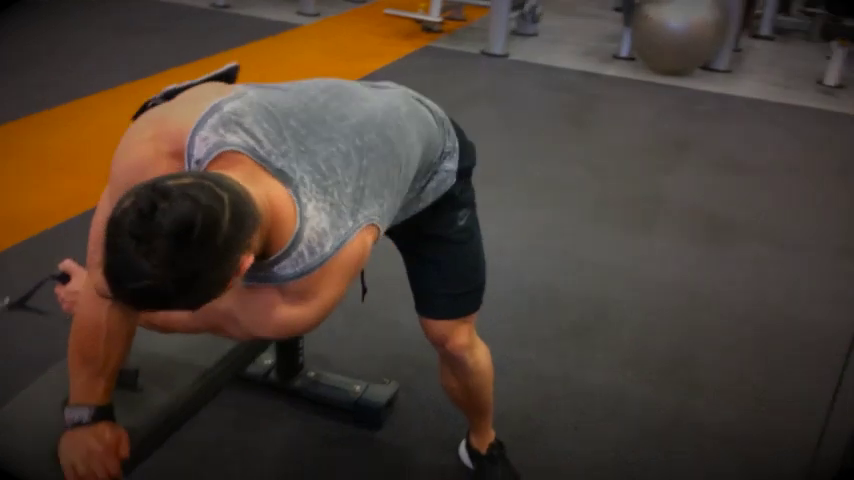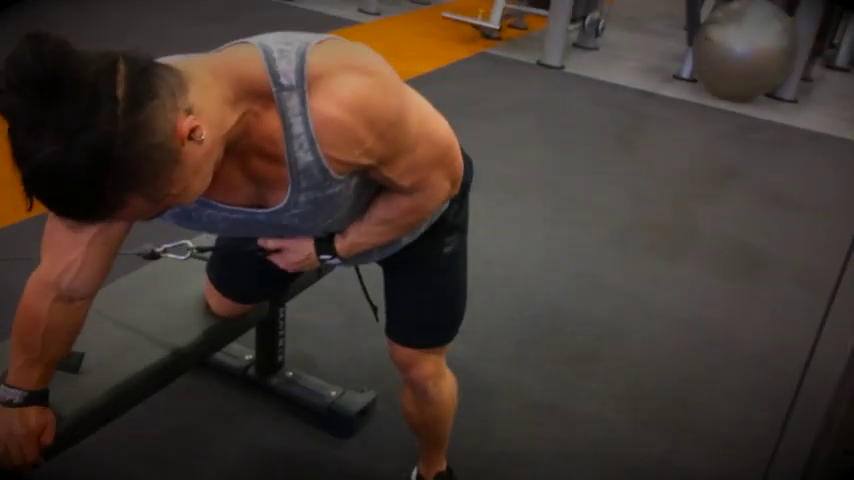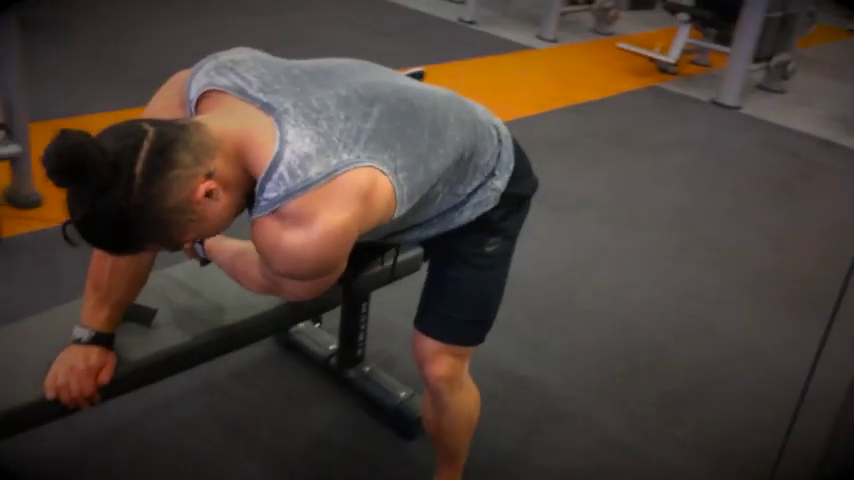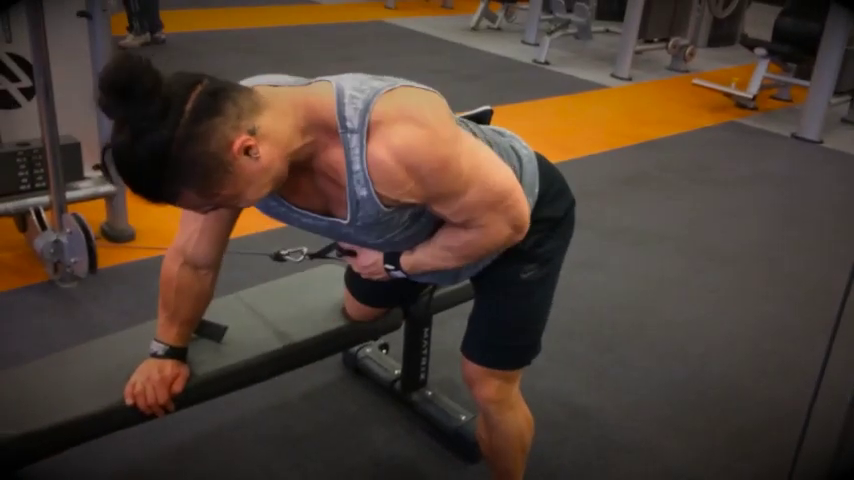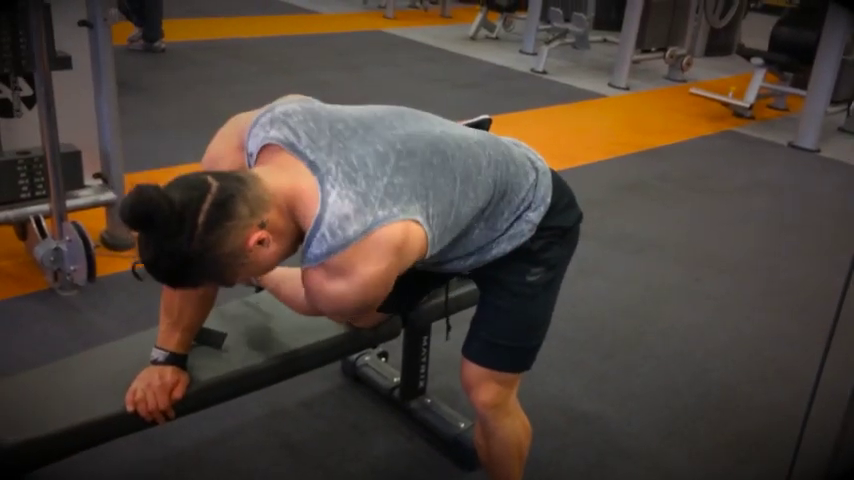
dt=1s
person 1, frame 1
right shoulder: (157, 144)
left elbow: (215, 316)
right elbow: (109, 285)
left wrist: (85, 299)
right wrist: (87, 414)
left hip: (429, 169)
right hip: (336, 136)
left knee: (453, 338)
right knee: (262, 297)
person 1, frame 2
left shoulder: (337, 104)
right shoulder: (117, 150)
left elbow: (437, 176)
right elbow: (62, 287)
left wrist: (330, 247)
left hip: (414, 198)
left knee: (418, 366)
right knee: (222, 304)
person 1, frame 3
left shoulder: (308, 225)
right shoulder: (186, 97)
left elbow: (287, 282)
right elbow: (133, 225)
left wrist: (206, 247)
right wrist: (92, 336)
left hip: (480, 190)
right hip: (407, 149)
left knee: (439, 365)
right knee: (295, 278)
person 1, frame 4
left shoulder: (394, 141)
right shoulder: (230, 122)
left elbow: (506, 221)
right elbow: (193, 257)
left wrist: (397, 263)
right wrist: (167, 350)
left hip: (524, 212)
right hip: (425, 216)
left knee: (489, 387)
right knee: (360, 311)
person 1, frame 5
left shoulder: (350, 269)
right shoulder: (244, 140)
left elbow: (320, 304)
right elbow: (200, 252)
left wrist: (259, 276)
right wrist: (168, 356)
left hip: (529, 220)
right hip: (455, 191)
left knee: (486, 393)
